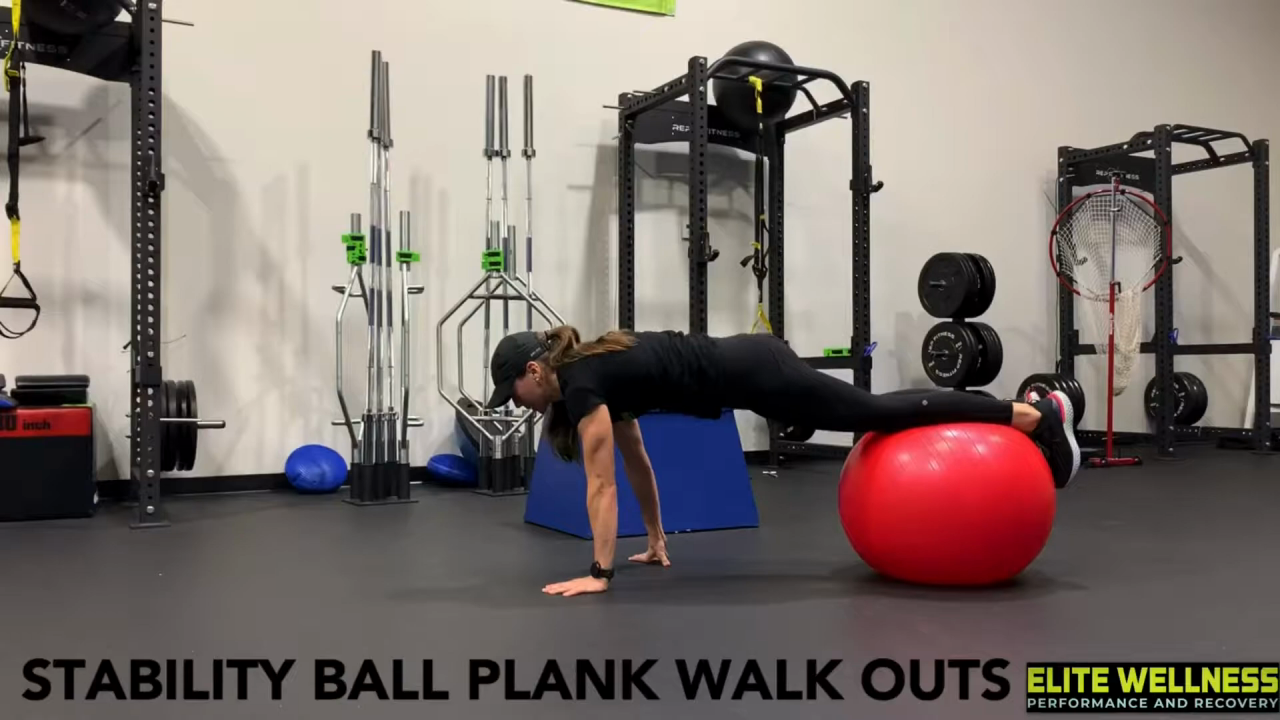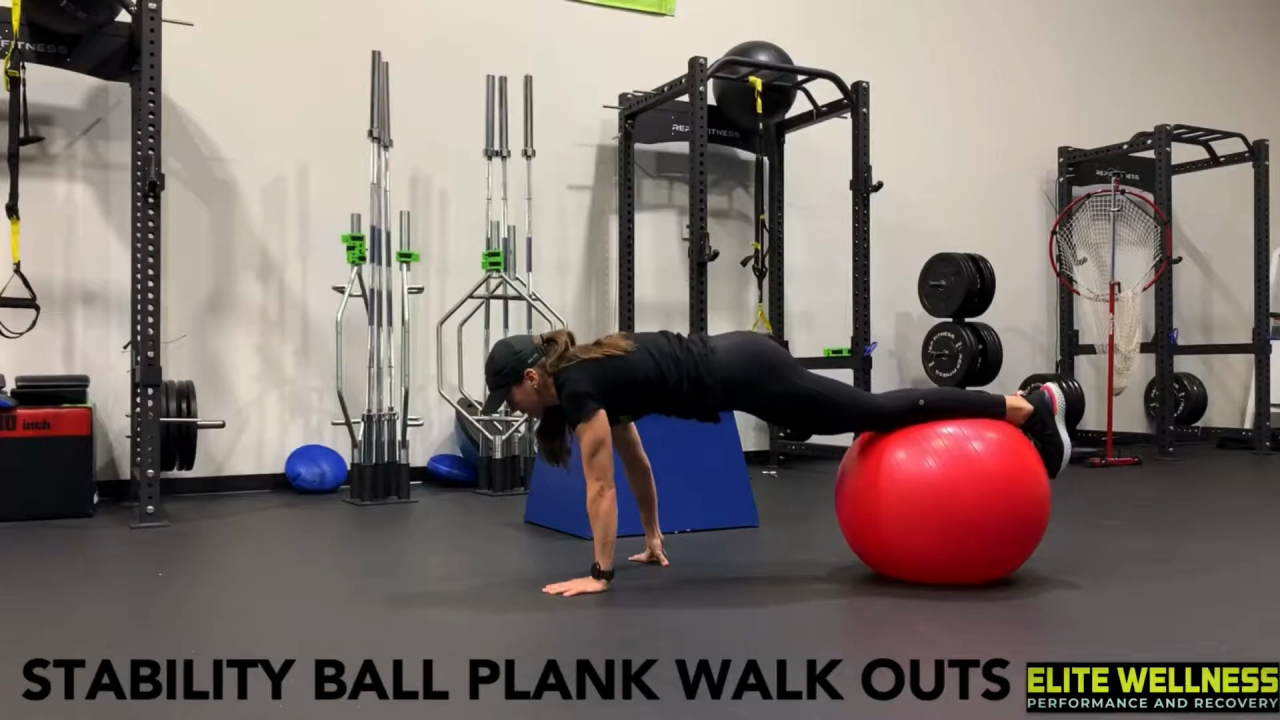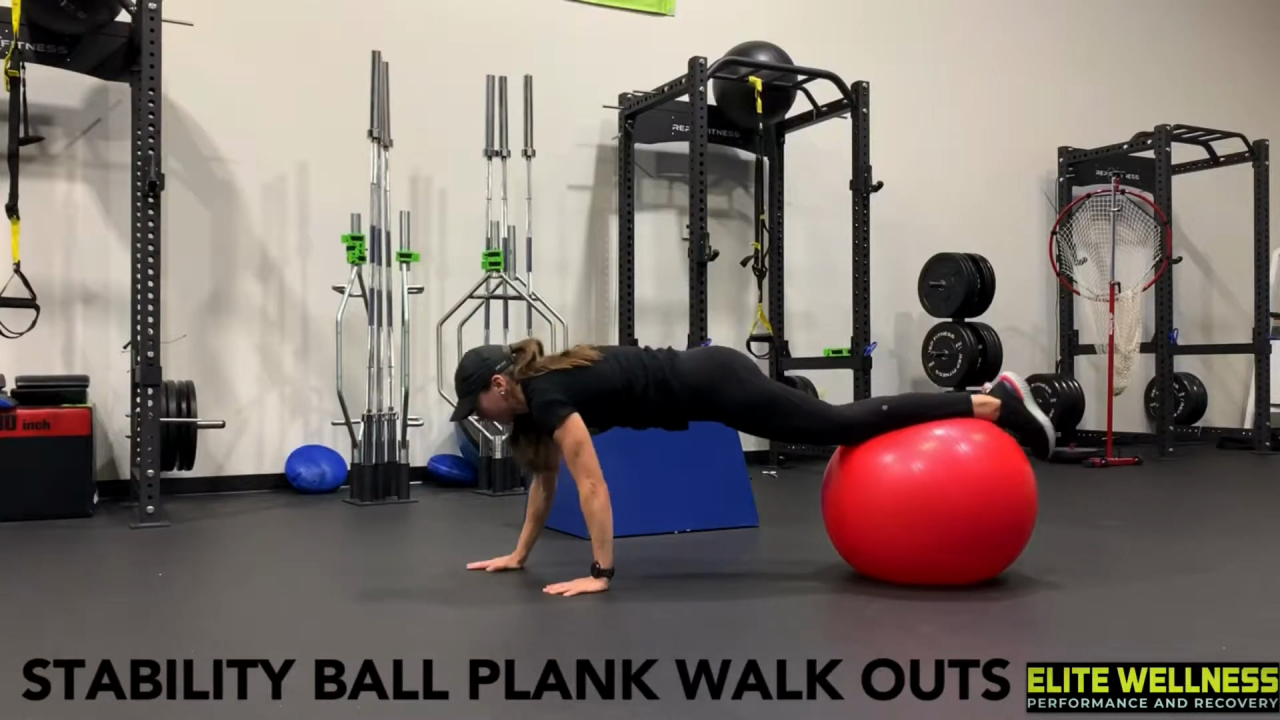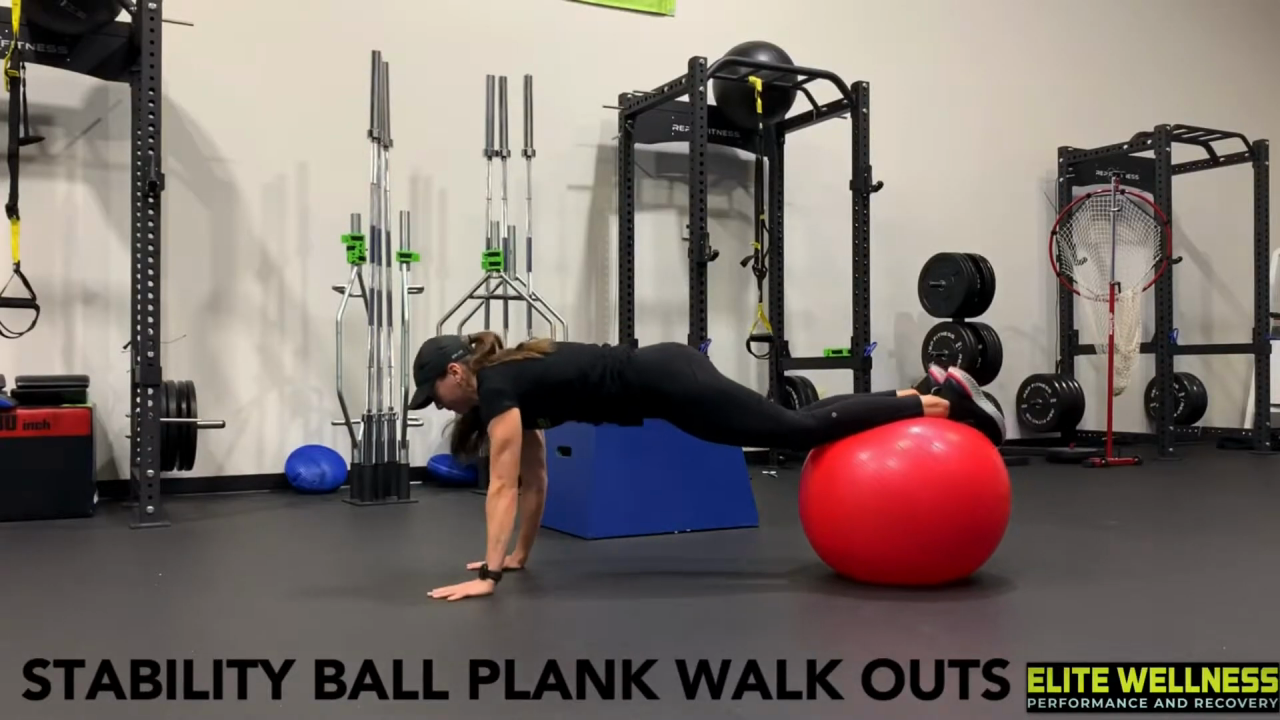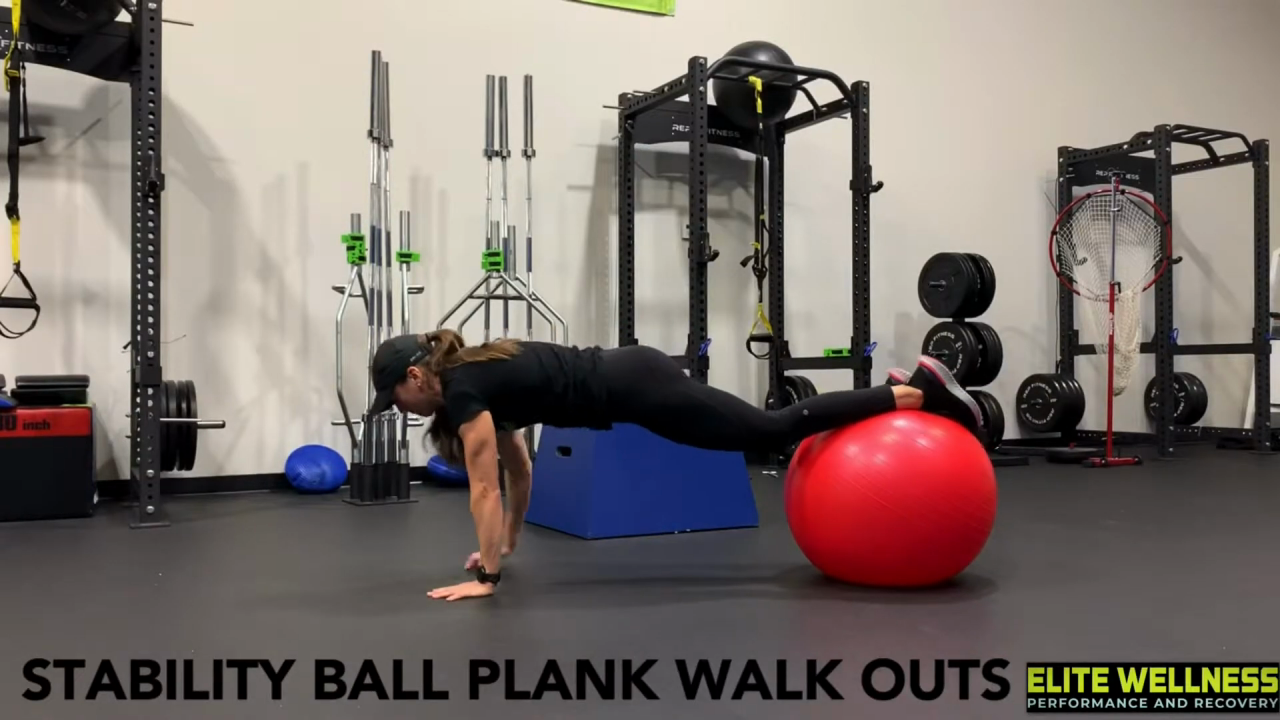
dt=0.5s
person 1, frame 1
left shoulder: (581, 383)
right shoulder: (596, 373)
left elbow: (601, 484)
right elbow: (638, 462)
left wrist: (599, 572)
right wrist: (656, 540)
left hip: (748, 373)
right hip: (745, 365)
left knee: (882, 414)
right knee: (878, 411)
left ankle: (1037, 418)
right ankle: (1026, 409)
person 1, frame 2
left shoulder: (577, 388)
right shoulder: (585, 373)
left elbow: (601, 488)
right elbow: (637, 459)
left wrist: (600, 573)
right wrist: (653, 535)
left hip: (744, 376)
right hip: (737, 357)
left knee: (881, 412)
right knee: (877, 412)
left ankle: (1030, 406)
right ankle: (1018, 404)
person 1, frame 3
left shoulder: (546, 396)
right shoulder: (543, 389)
left elbow: (592, 487)
right elbow: (543, 479)
left wrist: (600, 573)
right wrist: (518, 555)
left hip: (710, 384)
right hip: (706, 374)
left knee: (850, 425)
right knee: (844, 422)
left ankle: (999, 403)
right ankle: (979, 398)
person 1, frame 4
left shoulder: (495, 386)
right shoulder: (513, 381)
left elbow: (503, 487)
right elbow: (534, 477)
left wrist: (488, 574)
right wrist: (521, 554)
left hip: (667, 381)
right hip: (663, 381)
left knee: (801, 430)
right knee: (794, 425)
left ankle: (947, 401)
right ankle: (921, 391)
person 1, frame 5
left shoulder: (461, 390)
right shoulder: (481, 379)
left elbow: (484, 489)
right elbow: (520, 470)
left wrist: (486, 577)
right wrist: (505, 545)
left hip: (634, 390)
right hip: (633, 373)
left knee: (775, 430)
right knee: (771, 425)
left ankle: (921, 392)
right ankle: (898, 390)
